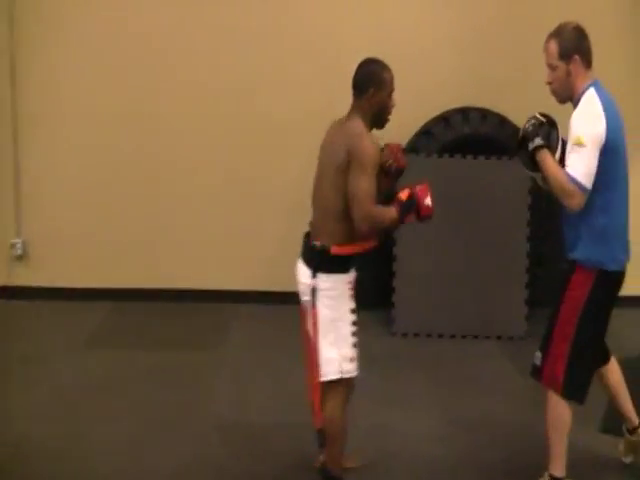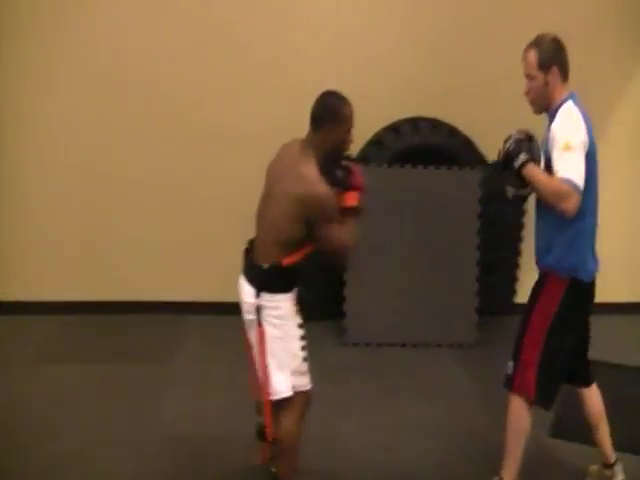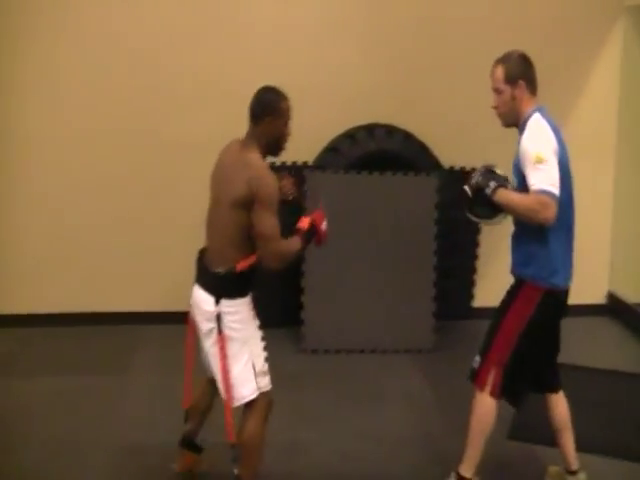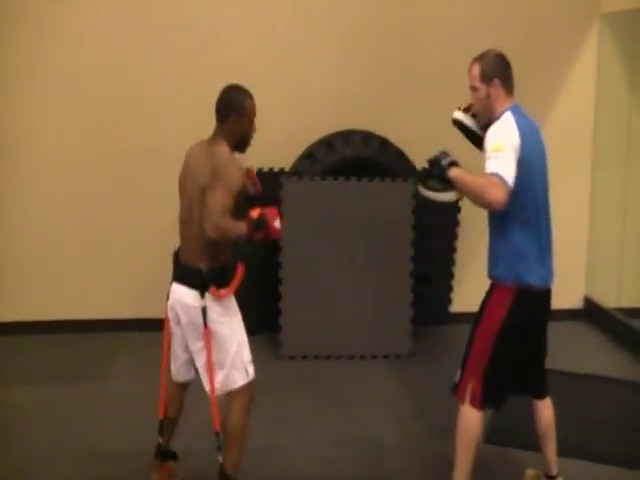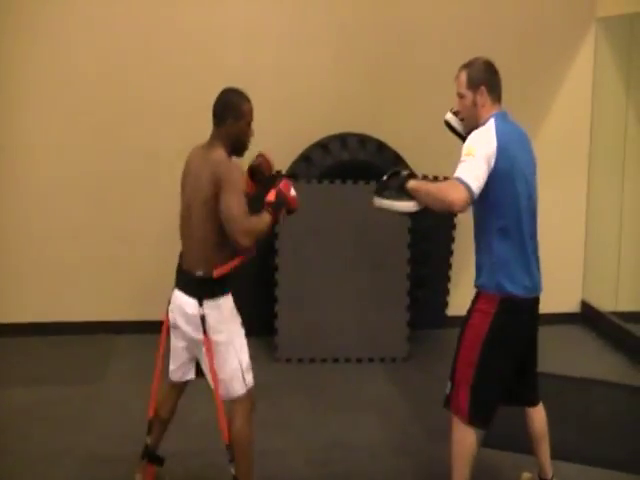
dt=0.2s
person 1, frame 1
left shoulder: (587, 113)
right shoulder: (599, 103)
left elbow: (573, 197)
left wrist: (539, 148)
right wrist: (551, 155)
left hip: (592, 259)
left knee: (556, 369)
right knee: (592, 349)
person 1, frame 2
left shoulder: (566, 121)
right shoulder: (569, 116)
left elbow: (567, 200)
left wrist: (524, 163)
right wrist: (529, 168)
left hip: (562, 270)
right hip: (577, 267)
left knee: (524, 379)
right knee: (578, 370)
person 1, frame 3
left shoulder: (536, 135)
right shoulder: (539, 129)
left elbow: (546, 210)
left wrist: (494, 189)
right wrist: (498, 192)
left hip: (537, 279)
right hip: (551, 278)
left knee: (488, 376)
right knee: (547, 379)
person 1, frame 4
left shoulder: (504, 129)
right shoulder: (524, 126)
left elbow: (496, 195)
left wrist: (451, 169)
right wrist: (478, 136)
left hip: (513, 280)
right hip: (537, 279)
left knee: (471, 388)
right knee: (535, 383)
person 1, frame 5
left shoulder: (485, 138)
right shoulder: (517, 136)
left elbow: (457, 198)
left wrist: (408, 183)
left hip: (498, 290)
right hip: (527, 288)
left knee: (464, 400)
right knee: (527, 391)
person 2, frame 1
left shoulder: (340, 128)
right shoulder: (361, 141)
right elbow: (364, 219)
left wrist: (385, 168)
right wrist: (408, 205)
left hip: (316, 261)
right hip: (330, 271)
left knee: (328, 369)
right knee: (340, 382)
person 2, frame 2
left shoulder: (291, 150)
right shoulder: (316, 190)
right elbow: (340, 245)
right wrist: (350, 198)
left hip: (257, 278)
right hip: (272, 294)
left knee: (275, 384)
right knee: (295, 397)
left ankle: (269, 442)
person 2, frame 3
left shoulder: (231, 152)
right shoulder: (262, 178)
right elbow: (273, 257)
left wrist: (274, 203)
right wrist: (307, 233)
left hip: (208, 286)
right hip: (227, 298)
left knee: (220, 377)
right knee: (258, 400)
left ankle: (189, 447)
person 2, frame 4
left shoulder: (197, 152)
right shoulder: (229, 166)
right elbow: (214, 227)
left wrist: (240, 196)
right wrist: (254, 224)
left hip: (181, 285)
right hip: (206, 293)
left knee: (181, 379)
right knee: (240, 391)
person 2, frame 5
left shoulder: (197, 156)
right shoulder: (226, 169)
right elbow: (242, 234)
left wrist: (250, 180)
right wrist: (274, 206)
left hip: (183, 291)
right hip: (210, 299)
left knee: (176, 382)
right knee: (241, 399)
